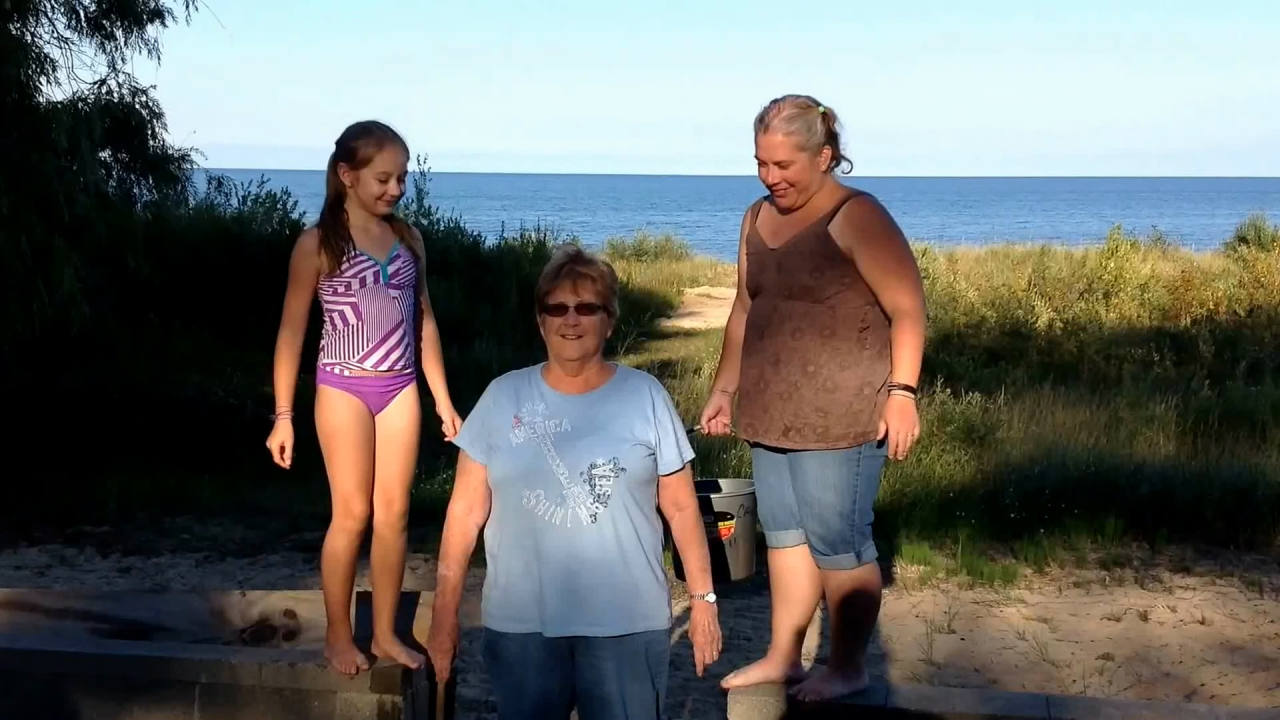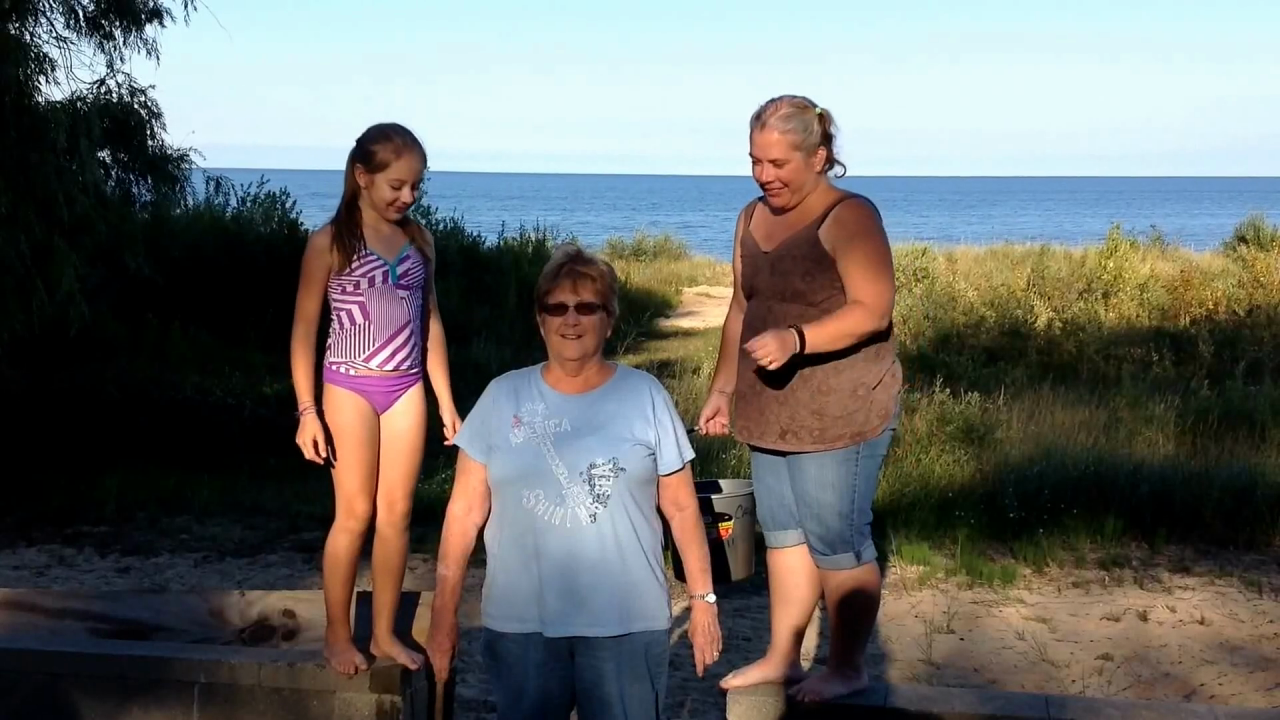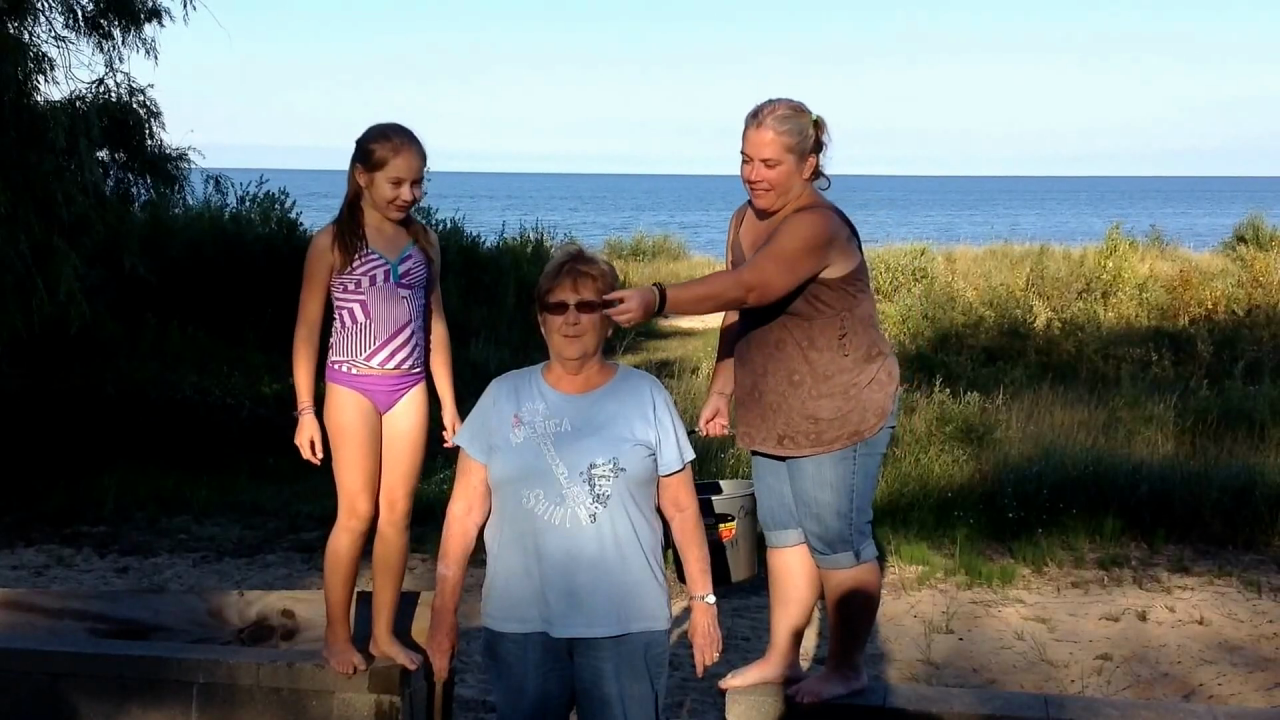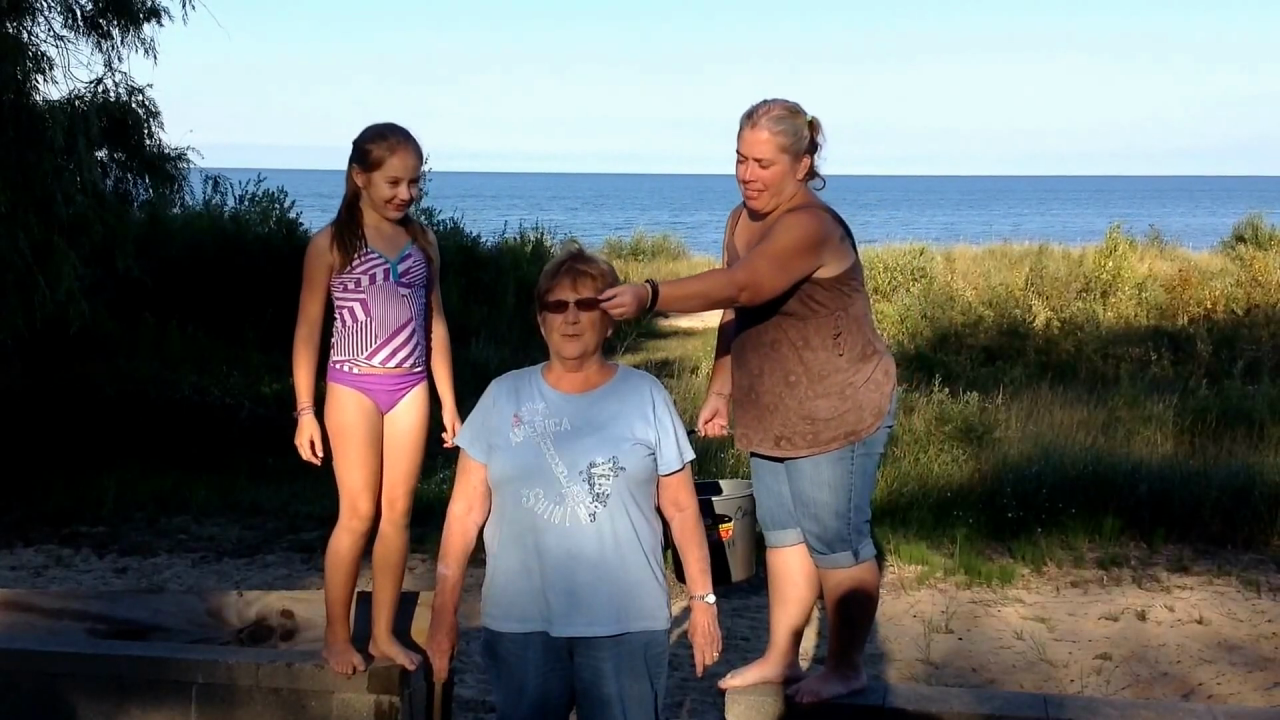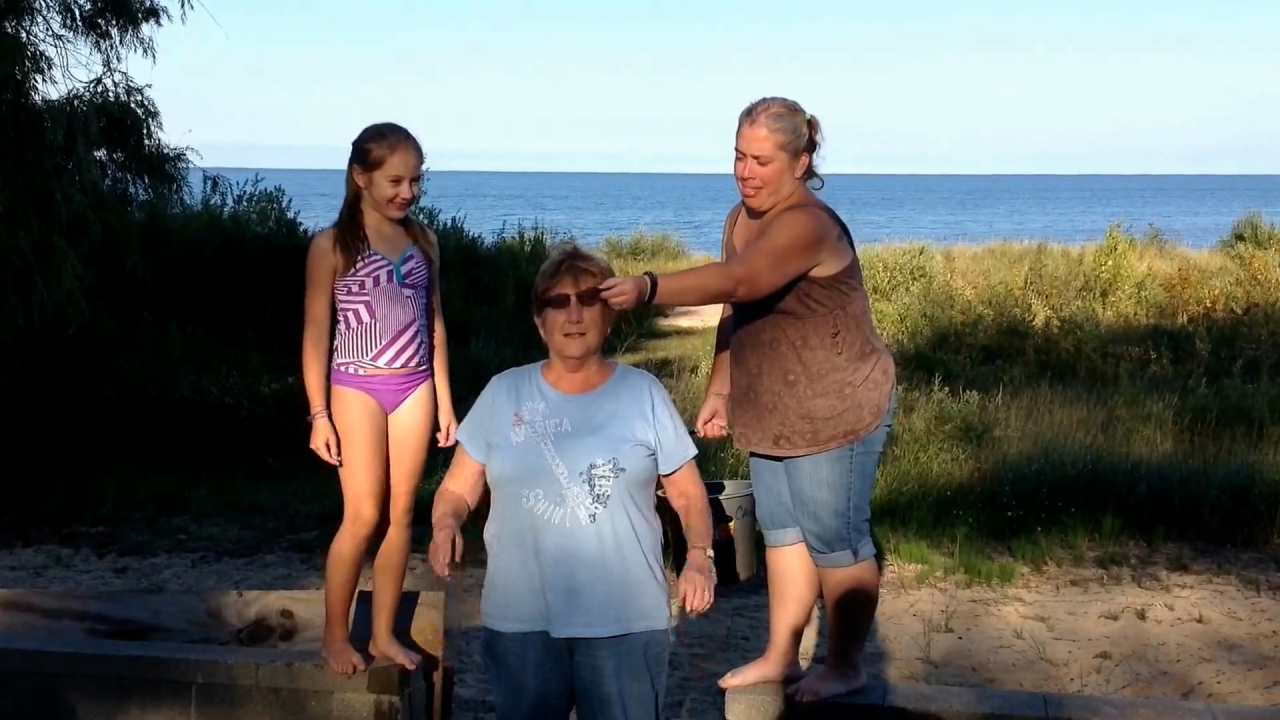
dt=0.5s
person 1, frame 1
left shoulder: (857, 217)
right shoulder: (758, 217)
left elbow: (908, 309)
left wrist: (901, 391)
right wrist: (724, 388)
left hip: (839, 414)
right hip: (774, 411)
left knee: (838, 541)
right knee: (784, 533)
left ankle: (848, 667)
right ankle: (782, 657)
person 1, frame 2
left shoulder: (849, 218)
right shoulder: (752, 218)
left elbow: (872, 310)
left wrist: (796, 339)
right wrist: (722, 388)
left hip: (836, 410)
right hip: (772, 412)
left knee: (836, 541)
right knee: (782, 532)
left ankle: (848, 667)
right ankle: (780, 657)
person 1, frame 3
left shoulder: (817, 225)
right shoulder: (745, 220)
left elbow: (746, 289)
left wrist: (657, 299)
right wrist: (722, 389)
left hip: (839, 412)
right hip: (775, 413)
left knee: (836, 540)
right knee: (783, 532)
left ankle: (846, 667)
right ankle: (780, 656)
person 1, frame 4
left shoulder: (811, 225)
right shoulder: (741, 219)
left elbow: (739, 286)
left wrist: (648, 296)
right wrist: (720, 390)
left hip: (836, 412)
right hip: (774, 412)
left knee: (835, 540)
right knee: (784, 532)
left ankle: (846, 666)
right ankle: (780, 656)
person 1, frame 5
left shoulder: (808, 224)
right shoulder: (740, 219)
left elbow: (735, 281)
left wrist: (646, 289)
right wrist: (719, 390)
left hip: (835, 410)
right hip: (774, 411)
left knee: (835, 539)
right knee: (782, 531)
left ankle: (845, 665)
right ankle: (780, 656)
person 2, frame 1
left shoulder: (408, 238)
right shoulder: (318, 244)
left elbow: (424, 320)
right elbow: (291, 330)
left wrist: (443, 398)
right wrist: (283, 415)
left hip: (401, 389)
right hip: (345, 390)
left knee: (394, 512)
right knee: (352, 513)
left ankle: (385, 632)
right ankle: (338, 635)
person 2, frame 2
left shoulder: (419, 240)
right shoulder: (330, 241)
right elbow: (304, 328)
left wrist: (446, 400)
right wrist: (307, 411)
left hip: (406, 389)
right hip: (350, 388)
left knee: (397, 512)
right knee: (354, 513)
left ankle: (384, 633)
right ankle: (337, 635)
person 2, frame 3
left shoulder: (424, 242)
right shoulder: (333, 242)
left elbow: (435, 322)
right elbow: (307, 329)
left wrist: (449, 402)
right wrist: (305, 411)
left hip: (409, 390)
right hip: (353, 388)
left knee: (398, 513)
right knee: (357, 513)
left ankle: (384, 633)
right ankle: (337, 635)
person 2, frame 4
left shoulder: (422, 240)
right shoulder: (331, 242)
right elbow: (308, 329)
left wrist: (449, 400)
right wrist: (305, 410)
left hip: (410, 389)
right hip: (353, 388)
left knee: (398, 512)
right knee: (358, 512)
left ankle: (383, 633)
right ankle: (336, 634)
person 2, frame 5
left shoulder: (423, 241)
right shoulder: (332, 245)
right elbow: (315, 332)
left wrist: (445, 400)
right wrist: (319, 413)
left hip: (413, 389)
right hip: (357, 389)
left knee: (401, 513)
right knee: (364, 516)
left ankle: (383, 634)
right ankle: (335, 633)
person 3, frame 1
left shoulder: (646, 396)
right shoulder: (503, 398)
left elbow: (681, 507)
right elbow: (466, 511)
left wrist: (702, 598)
right wrist: (445, 613)
left hip: (628, 624)
right hip: (521, 624)
person 3, frame 2
left shoulder: (645, 396)
right shoulder: (502, 397)
left elbow: (681, 507)
right elbow: (465, 511)
left wrist: (702, 598)
right wrist: (444, 613)
left hip: (627, 623)
right hip: (520, 624)
person 3, frame 3
left shoulder: (646, 395)
right shoulder: (503, 396)
left elbow: (681, 508)
right elbow: (465, 510)
left wrist: (702, 599)
right wrist: (444, 611)
left hip: (627, 623)
right hip: (520, 622)
person 3, frame 4
left shoulder: (646, 395)
right shoulder: (503, 396)
left elbow: (681, 507)
right elbow: (466, 510)
left wrist: (702, 598)
right wrist: (444, 610)
left hip: (626, 622)
right hip: (520, 622)
person 3, frame 5
left shoulder: (644, 392)
right shoulder: (503, 394)
left elbow: (688, 490)
right elbow: (455, 495)
left wrist: (700, 557)
right wrist: (445, 523)
left hip: (625, 620)
right hip: (521, 619)
